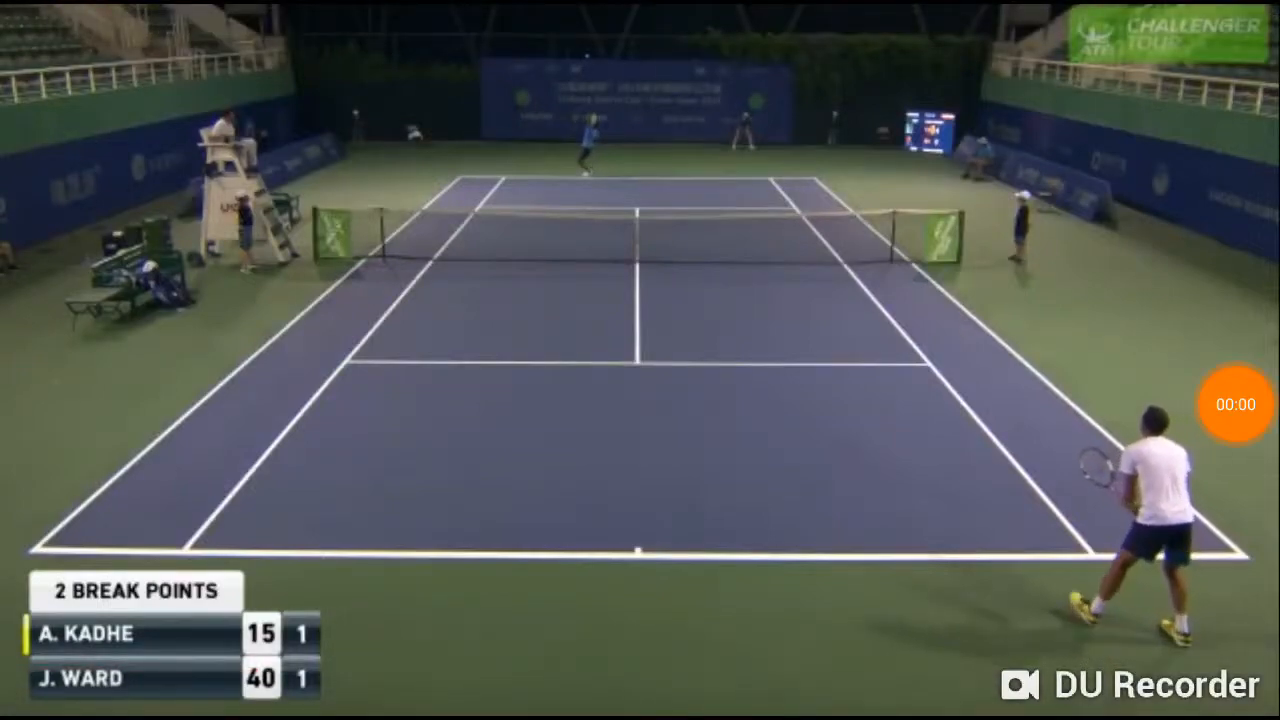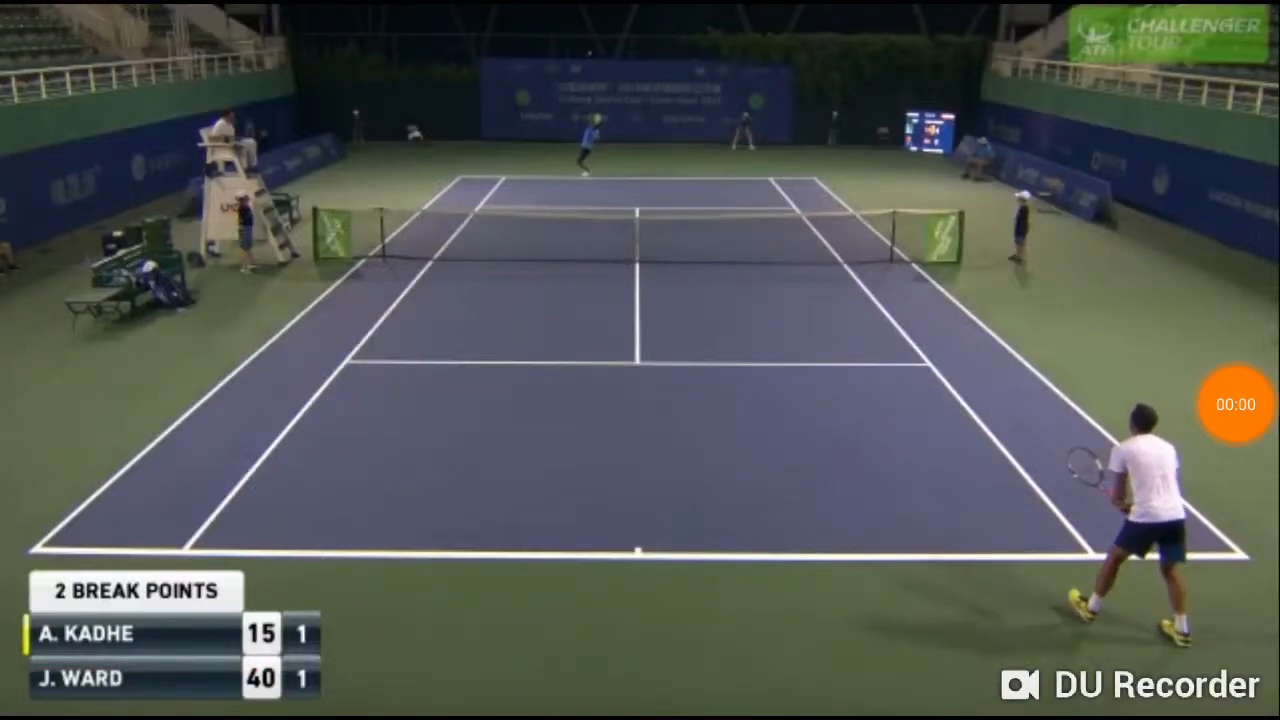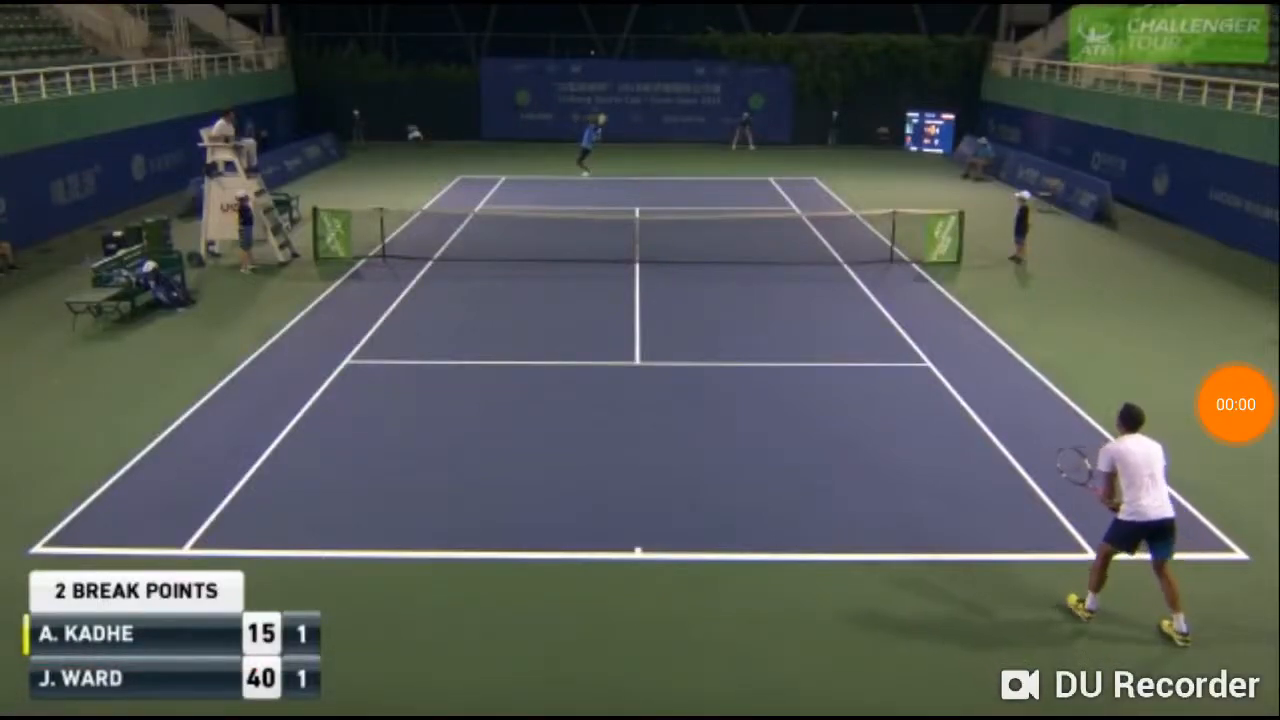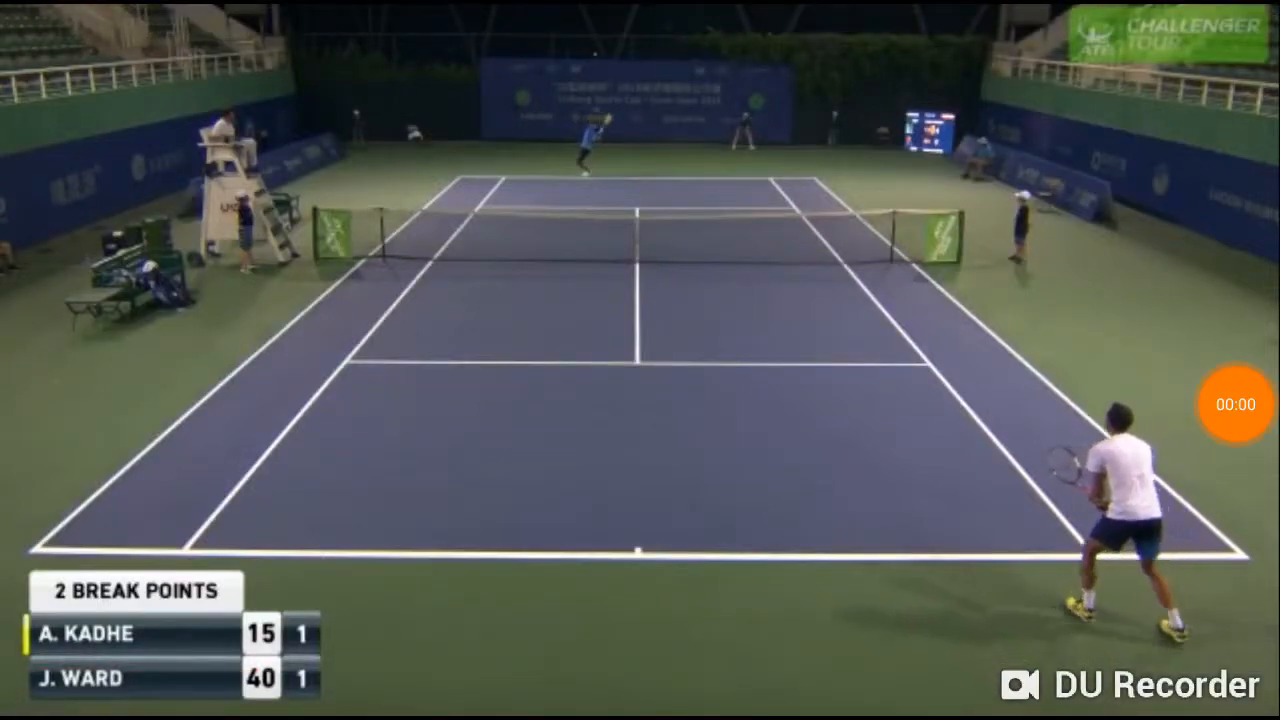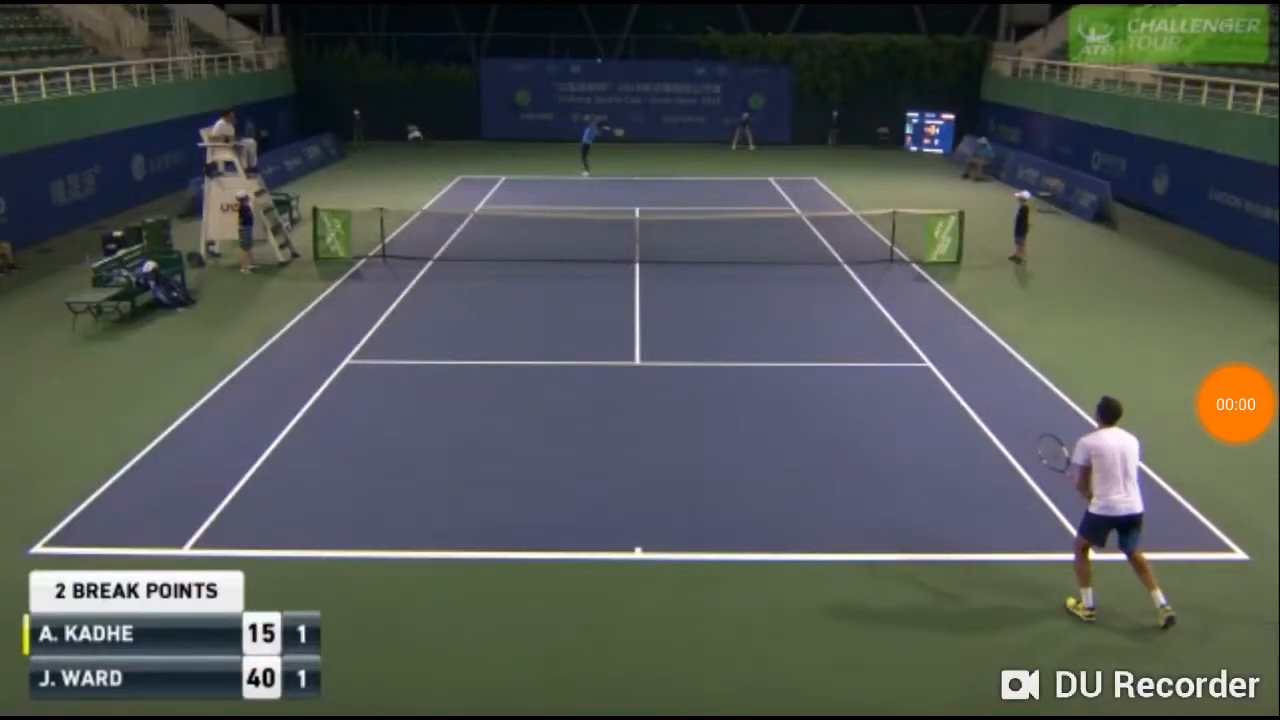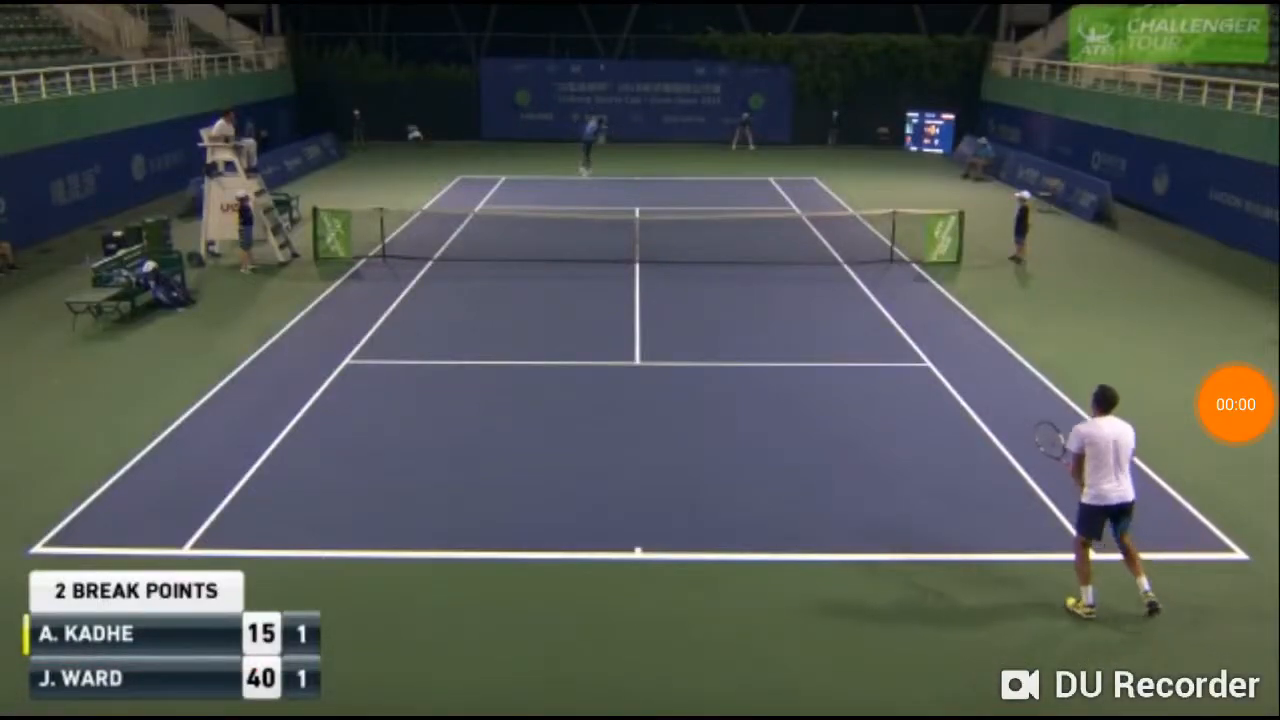
dt=0.1s
person 1, frame 1
left shoulder: (1133, 451)
right shoulder: (1180, 451)
left elbow: (1128, 496)
left wrist: (1134, 506)
left hip: (1153, 520)
right hip: (1184, 519)
left knee: (1121, 563)
right knee: (1173, 570)
left ankle: (1094, 611)
right ankle: (1182, 630)
person 1, frame 2
left shoulder: (1122, 450)
right shoulder: (1168, 448)
left elbow: (1118, 494)
left wrist: (1120, 503)
left hip: (1145, 518)
right hip: (1176, 516)
left knee: (1113, 560)
right knee: (1170, 570)
left ankle: (1091, 607)
right ankle: (1181, 629)
person 1, frame 3
left shoulder: (1111, 449)
right shoulder: (1156, 447)
left elbow: (1108, 494)
left wrist: (1109, 501)
left hip: (1135, 516)
right hip: (1164, 515)
left knee: (1103, 555)
right knee: (1162, 568)
left ankle: (1088, 606)
right ankle: (1180, 629)
person 1, frame 4
left shoulder: (1100, 449)
right shoulder: (1144, 447)
left elbow: (1095, 493)
left wrist: (1101, 502)
left hip: (1122, 515)
right hip: (1152, 515)
left knee: (1089, 550)
right knee: (1150, 568)
left ankle: (1085, 606)
right ankle: (1177, 625)
person 1, frame 5
left shoulder: (1087, 443)
right shoulder: (1132, 440)
left elbow: (1082, 484)
left wrist: (1088, 493)
left hip: (1104, 509)
right hip: (1134, 508)
left knee: (1081, 549)
right knee: (1135, 557)
left ankle: (1086, 606)
right ankle: (1163, 607)
person 1, frame 6
left shoulder: (1081, 431)
right shoulder: (1127, 430)
left elbow: (1075, 471)
right elbow: (1126, 464)
left wrist: (1083, 483)
left hip: (1095, 499)
right hip: (1125, 496)
left knee: (1081, 546)
right knee: (1125, 542)
left ankle: (1086, 603)
right ankle: (1146, 593)
